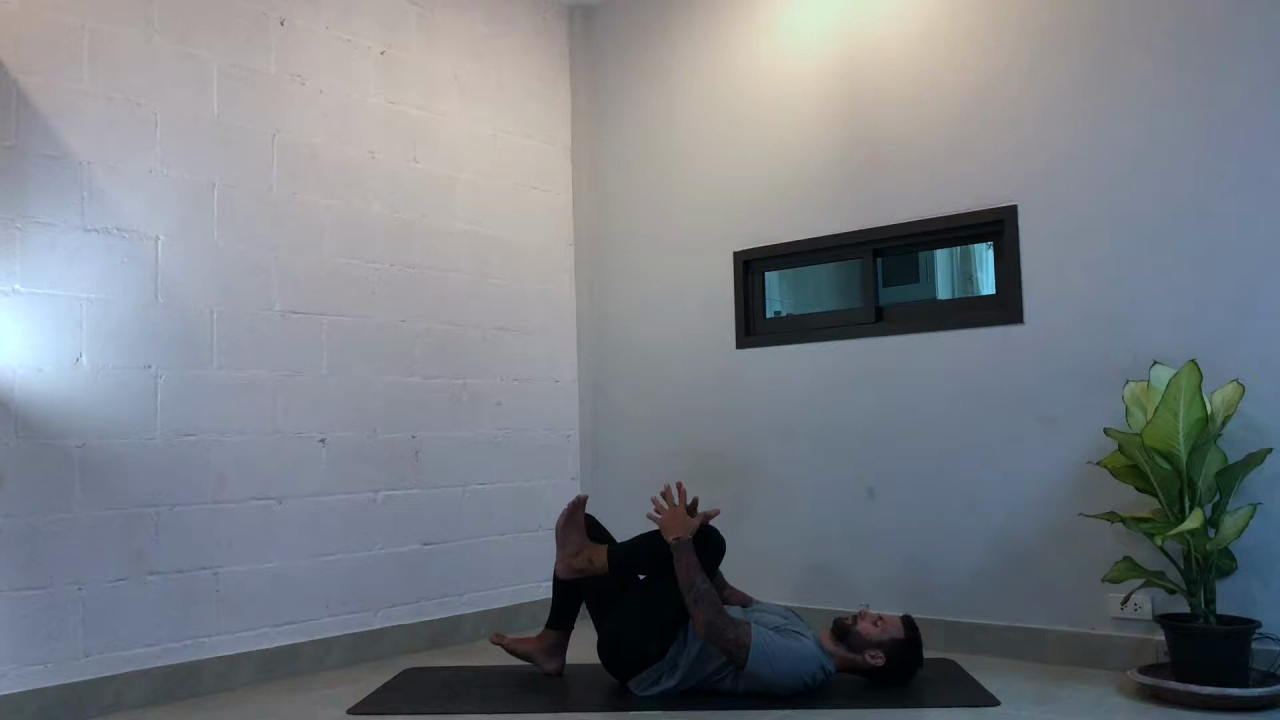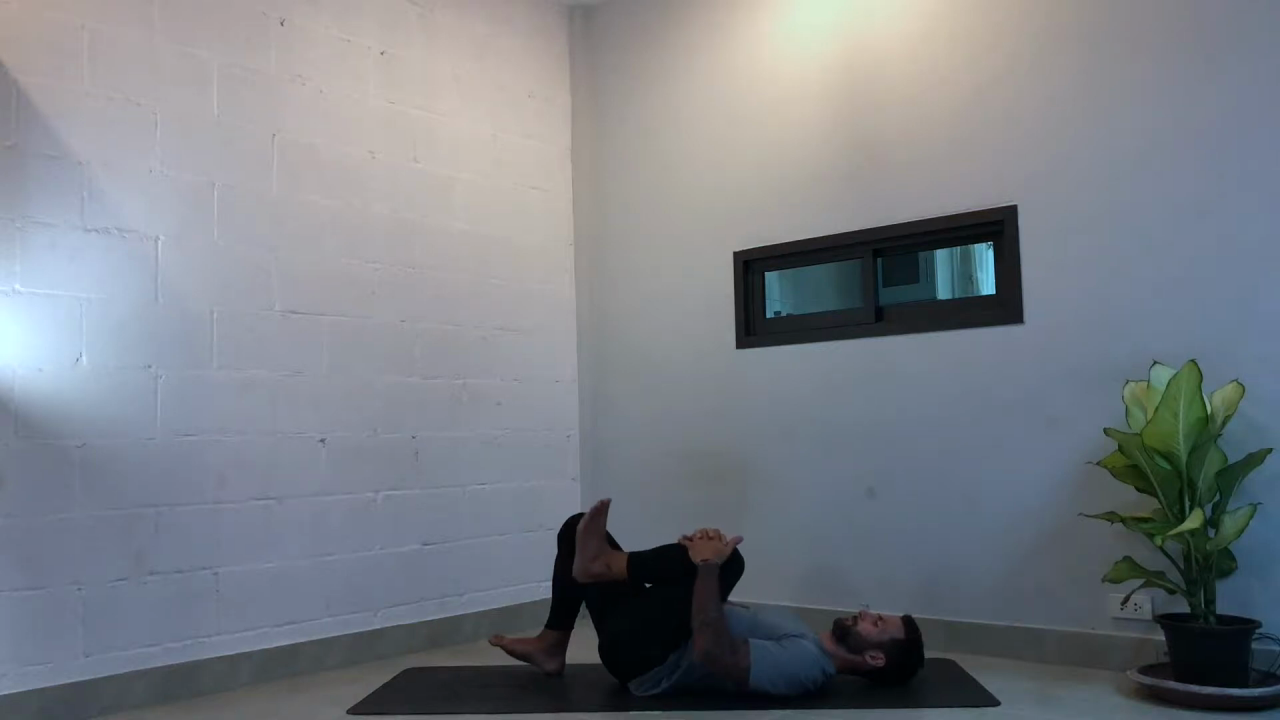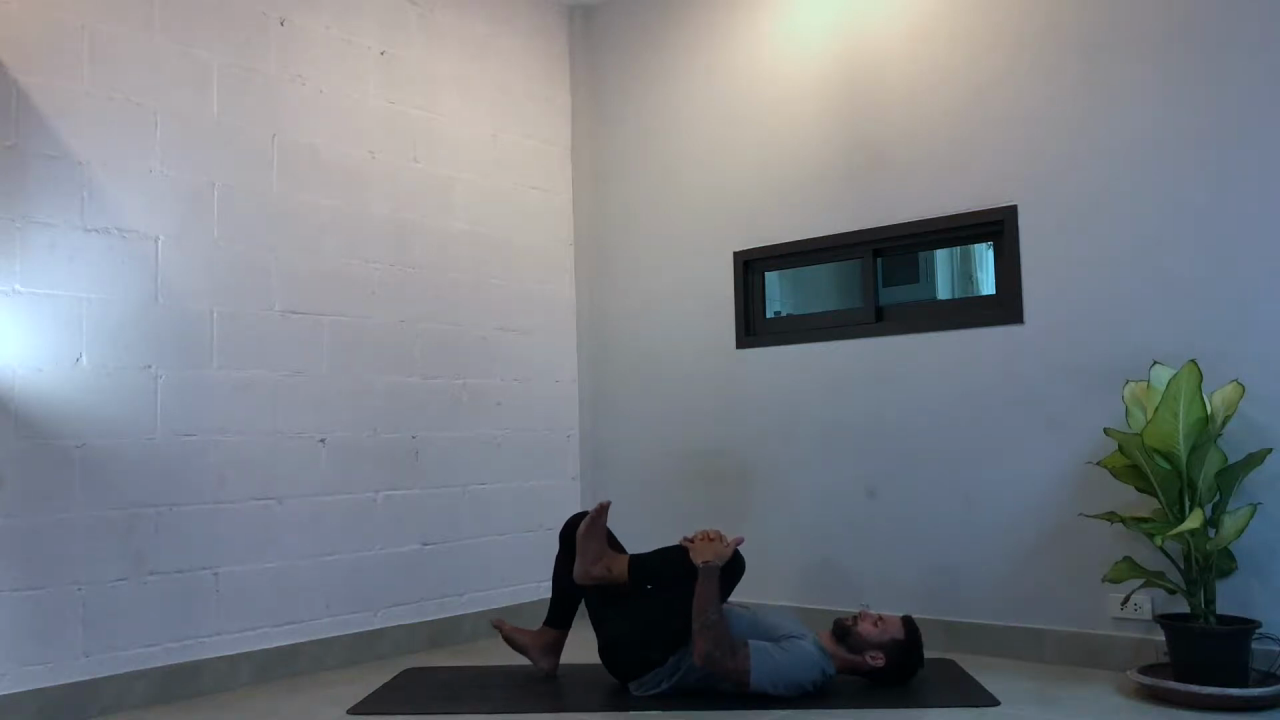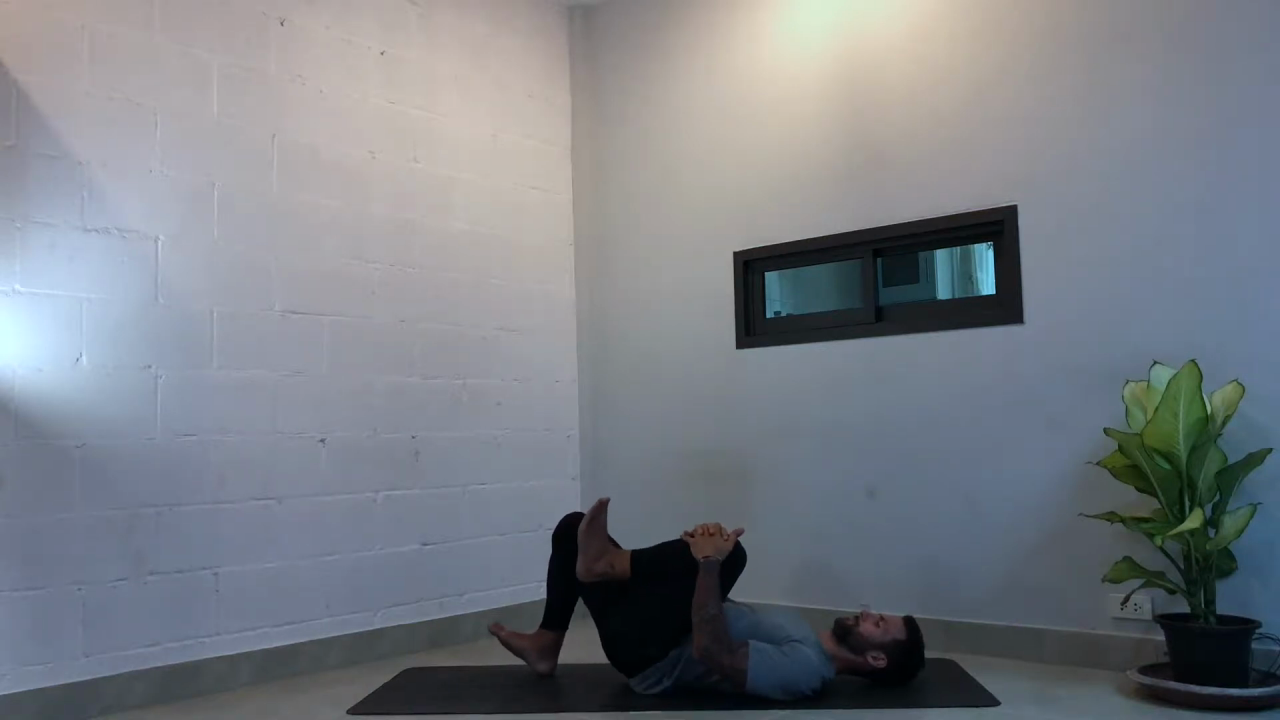
dt=0.7s
person 1, frame 1
left shoulder: (802, 661)
right shoulder: (797, 632)
left elbow: (711, 627)
right elbow: (725, 595)
left wrist: (679, 542)
right wrist: (685, 535)
left hip: (640, 659)
right hip: (643, 639)
left knee: (706, 541)
right knee: (583, 525)
left ankle: (584, 561)
right ankle: (551, 645)
person 1, frame 2
left shoulder: (805, 665)
right shoulder: (802, 639)
left elbow: (711, 653)
right elbow: (725, 615)
left wrist: (708, 567)
right wrist: (706, 563)
left hip: (640, 657)
right hip: (643, 637)
left knee: (727, 561)
right knee: (577, 527)
left ankle: (604, 564)
right ankle: (551, 646)
person 1, frame 3
left shoulder: (806, 664)
right shoulder: (801, 640)
left elbow: (711, 655)
right elbow: (715, 621)
left wrist: (708, 568)
right wrist: (705, 561)
left hip: (639, 658)
right hip: (642, 631)
left knee: (727, 563)
right knee: (579, 526)
left ankle: (605, 567)
right ankle: (549, 643)
person 1, frame 4
left shoulder: (805, 669)
right shoulder: (802, 640)
left elbow: (709, 651)
right elbow: (719, 615)
left wrist: (709, 563)
right wrist: (708, 558)
left hip: (643, 649)
right hip: (655, 628)
left knee: (728, 557)
right knee: (572, 528)
left ankle: (607, 563)
right ankle: (546, 645)
